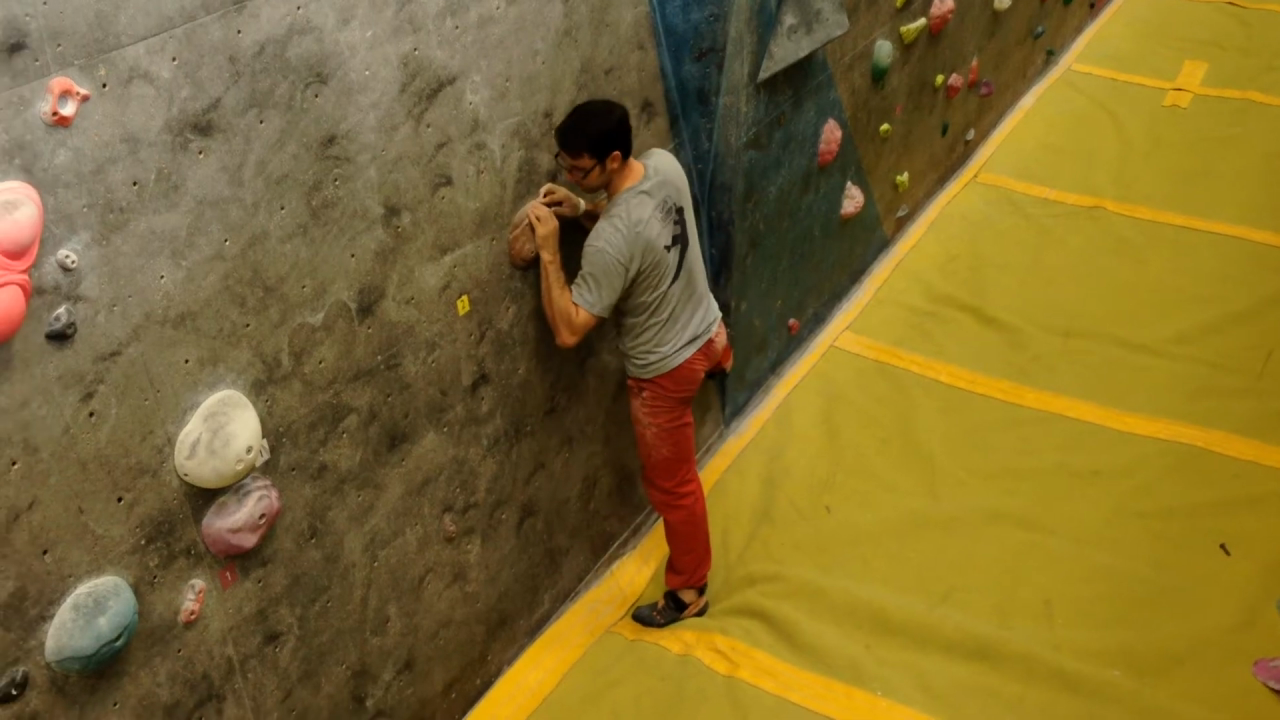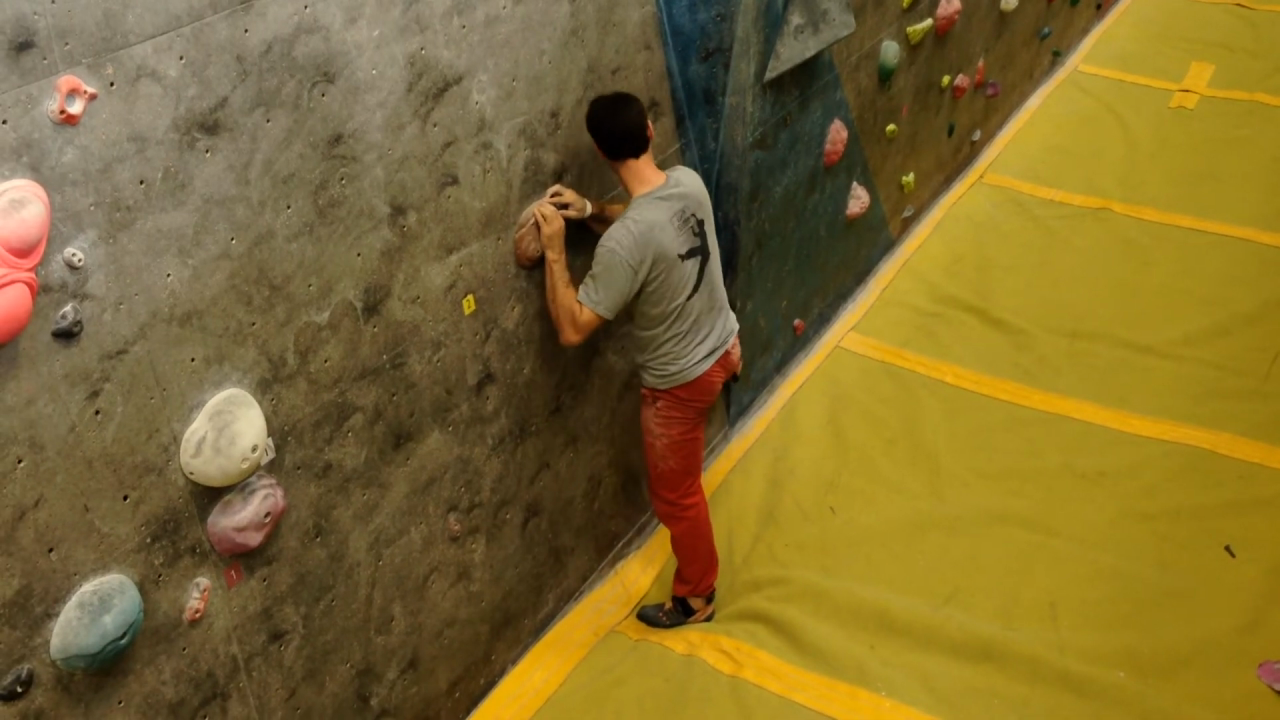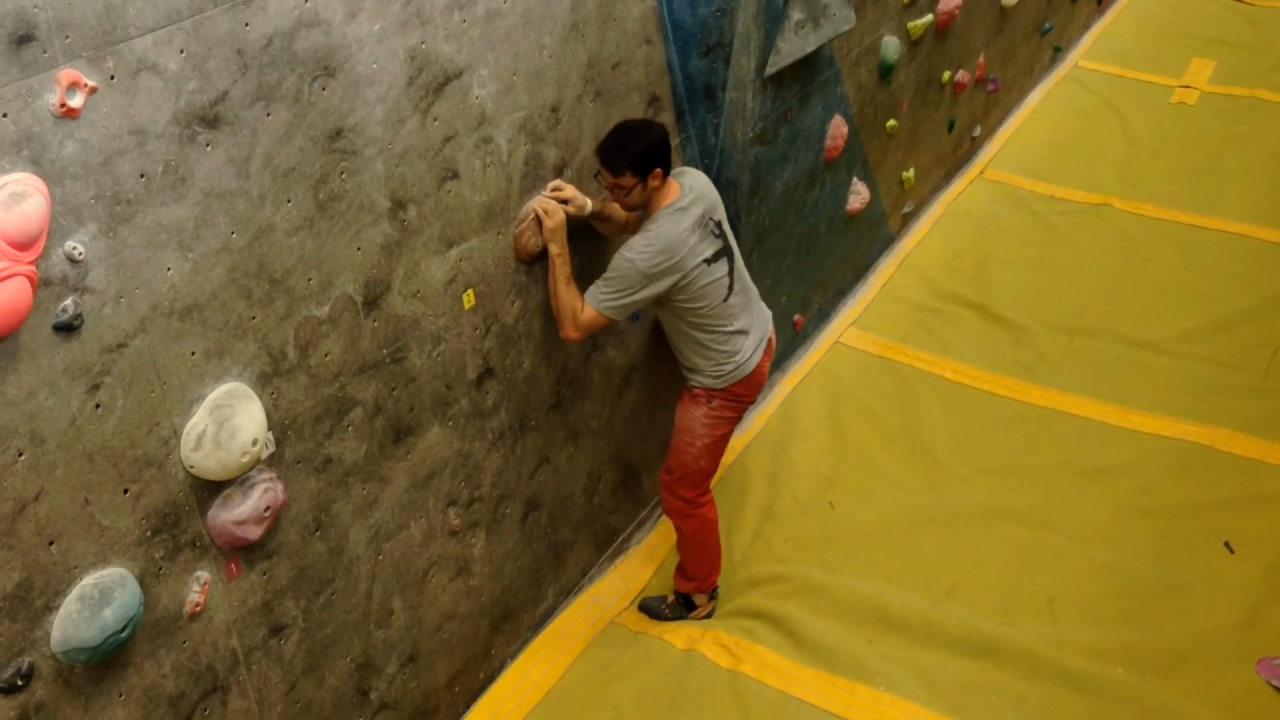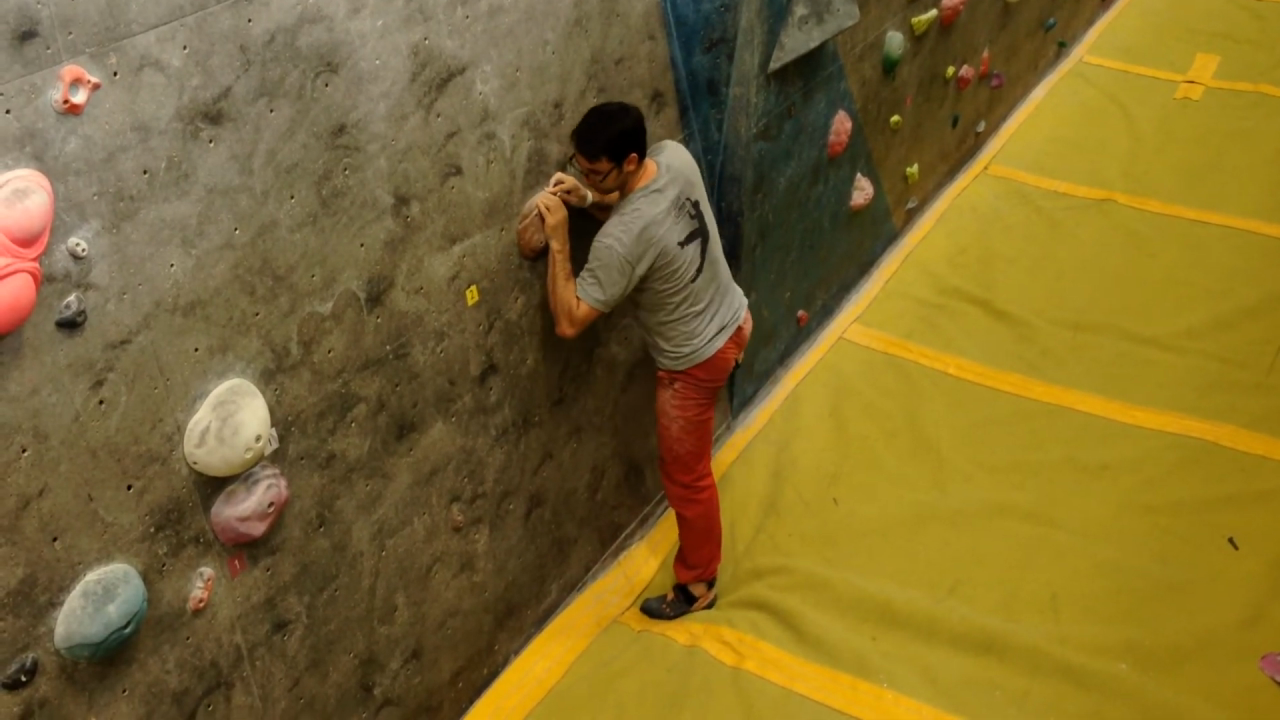
dt=1s
person 1, frame 1
left shoulder: (611, 242)
right shoulder: (664, 164)
left elbow: (568, 331)
left wrist: (548, 251)
right wrist: (582, 207)
left hip: (665, 370)
right hip: (708, 328)
left knee: (671, 485)
left ankle: (688, 591)
right ankle: (721, 363)
person 1, frame 2
left shoulder: (624, 244)
right shoulder: (689, 181)
left elbow: (572, 329)
left wrist: (554, 250)
right wrist: (591, 210)
left hip: (680, 382)
right hip: (723, 342)
left knee: (676, 496)
left ankle: (695, 597)
right ankle: (730, 373)
person 1, frame 3
left shoulder: (647, 255)
right shoulder: (694, 180)
left elbow: (573, 325)
right elbow: (635, 222)
left wrist: (557, 245)
right wrist: (588, 208)
left hip: (727, 378)
right hip: (758, 335)
left knee: (683, 490)
left ankle: (697, 594)
person 1, frame 4
left shoulder: (621, 240)
right shoulder: (675, 156)
left elbow: (569, 322)
left wrist: (558, 239)
right wrist: (590, 199)
left hip: (695, 361)
right hip: (732, 319)
left knee: (685, 477)
left ankle: (697, 585)
